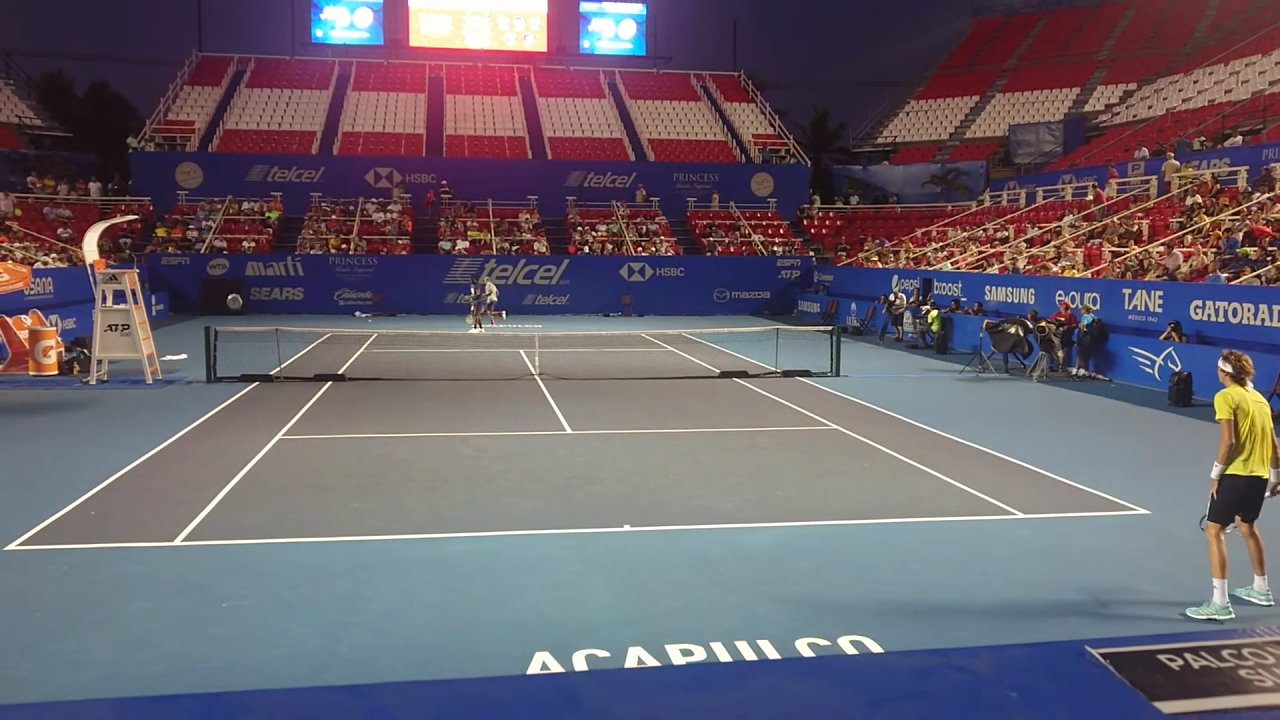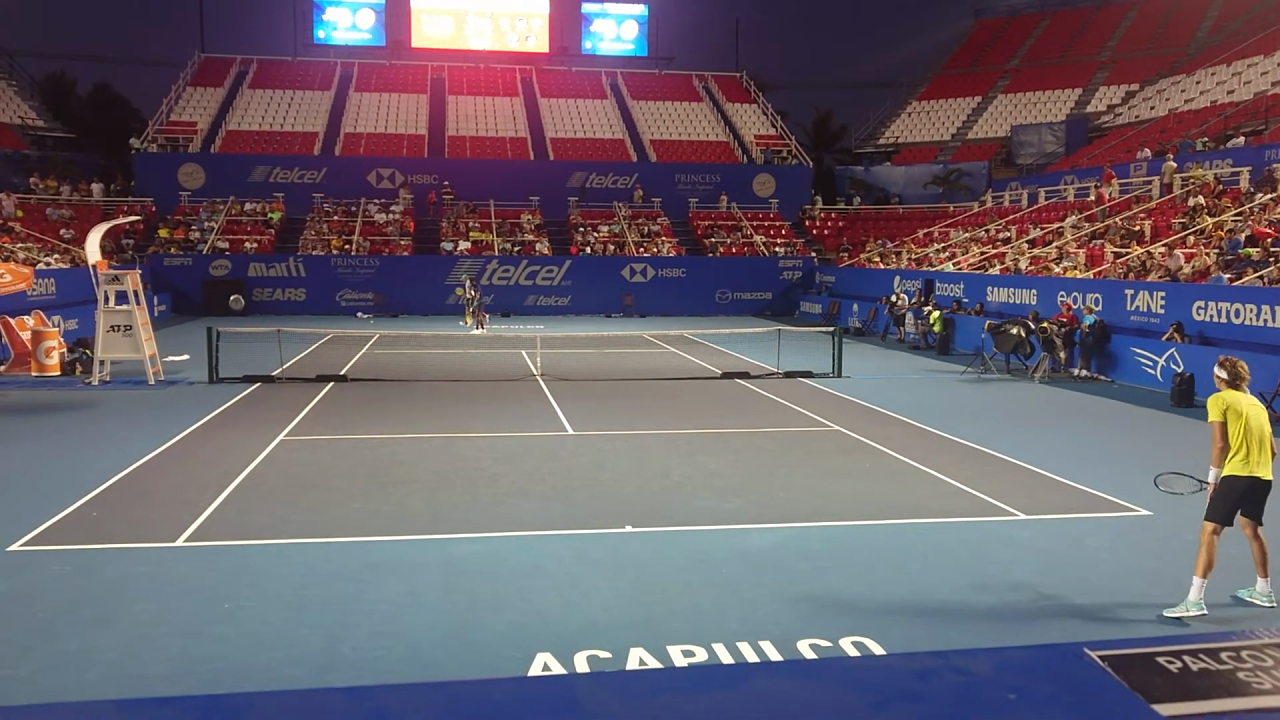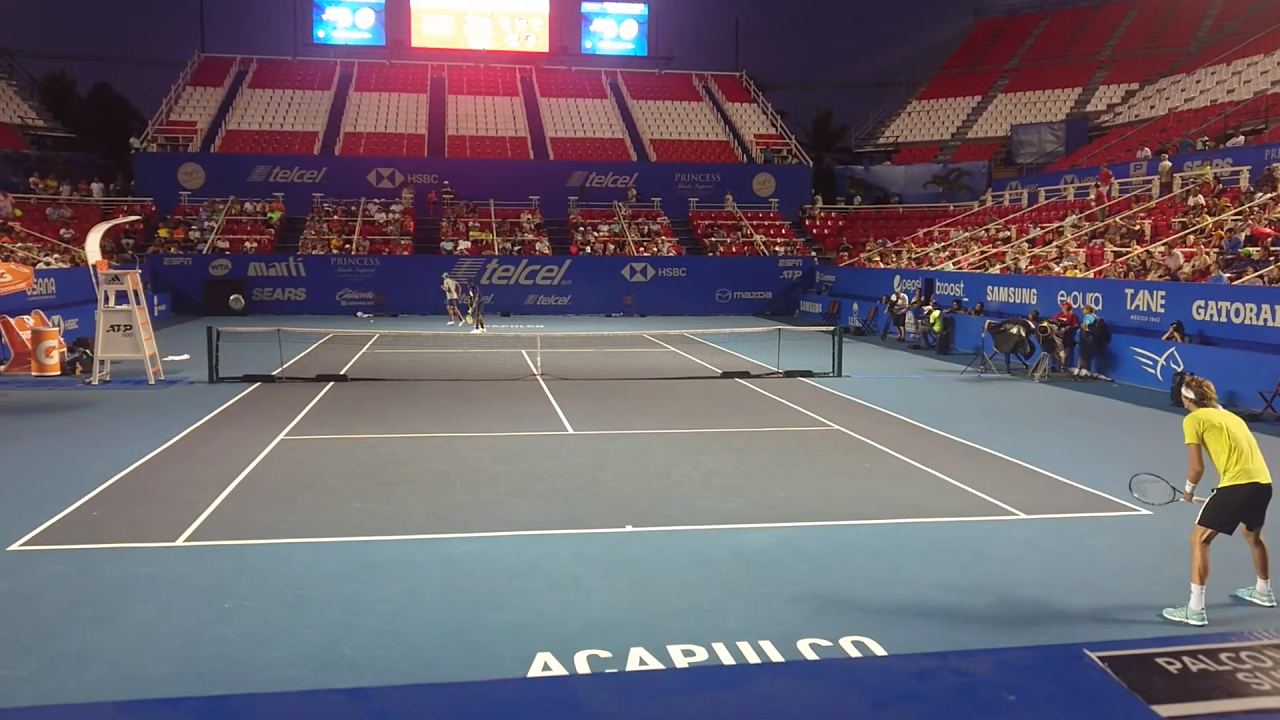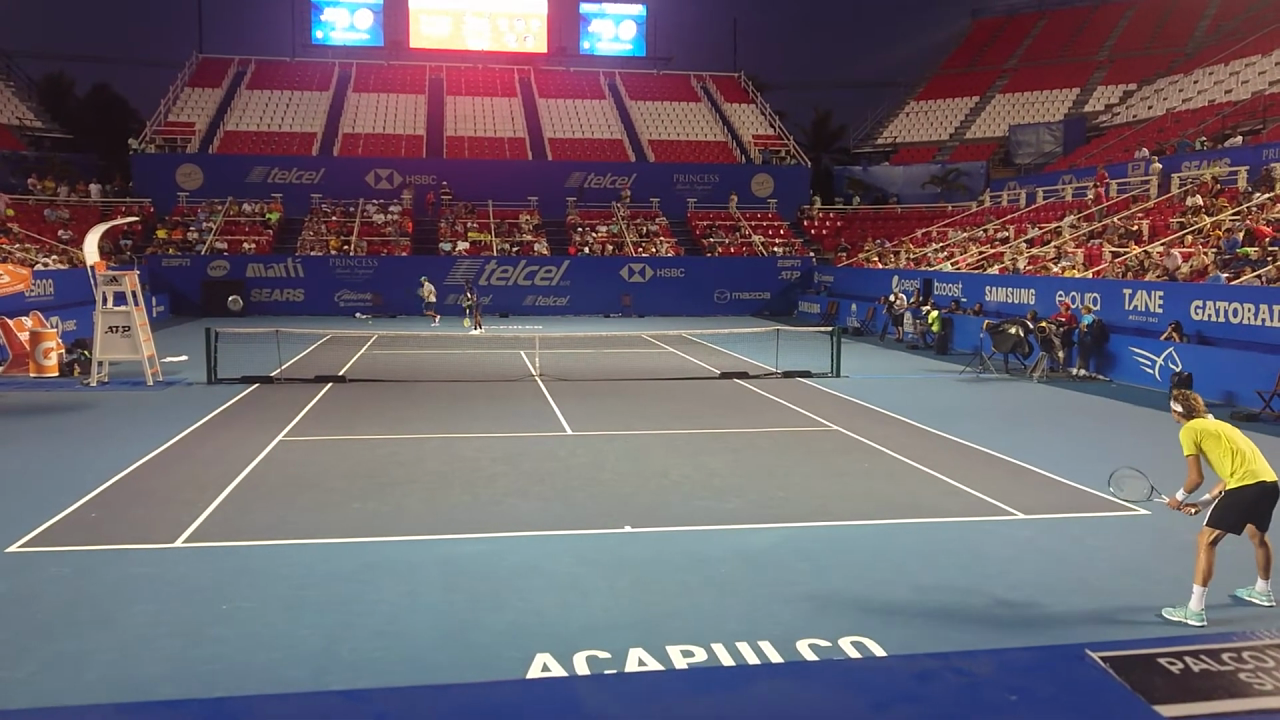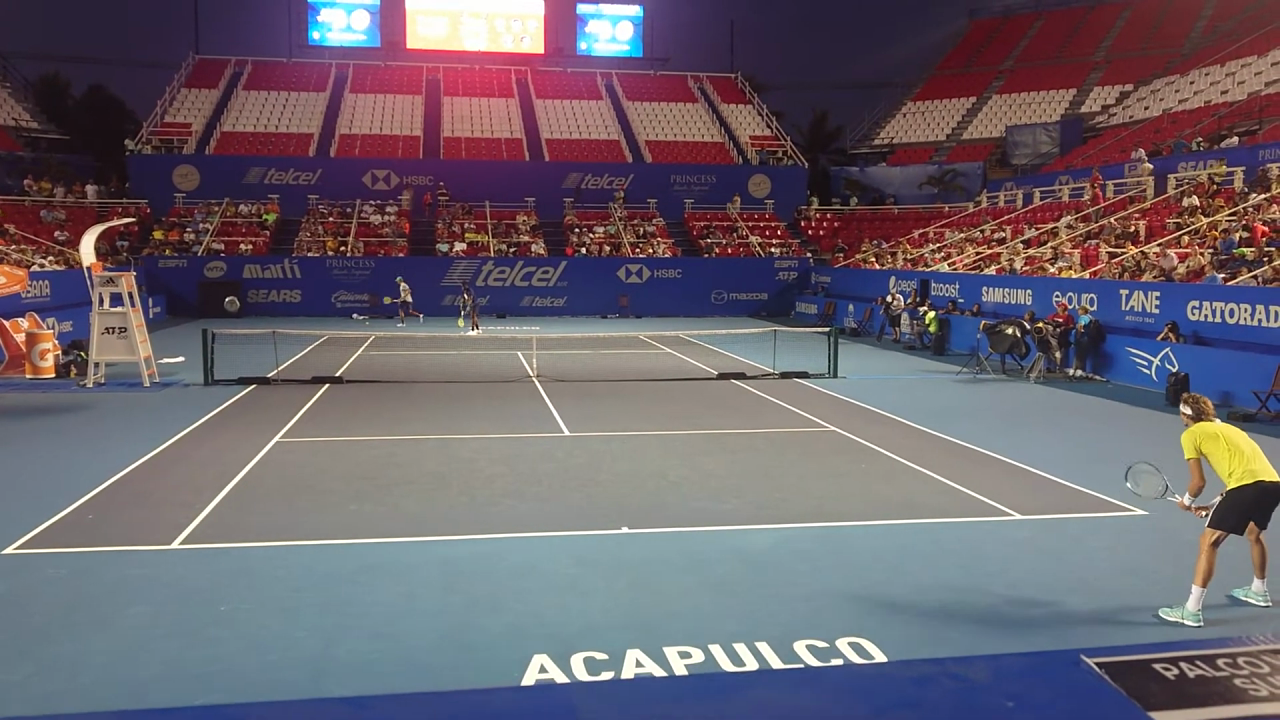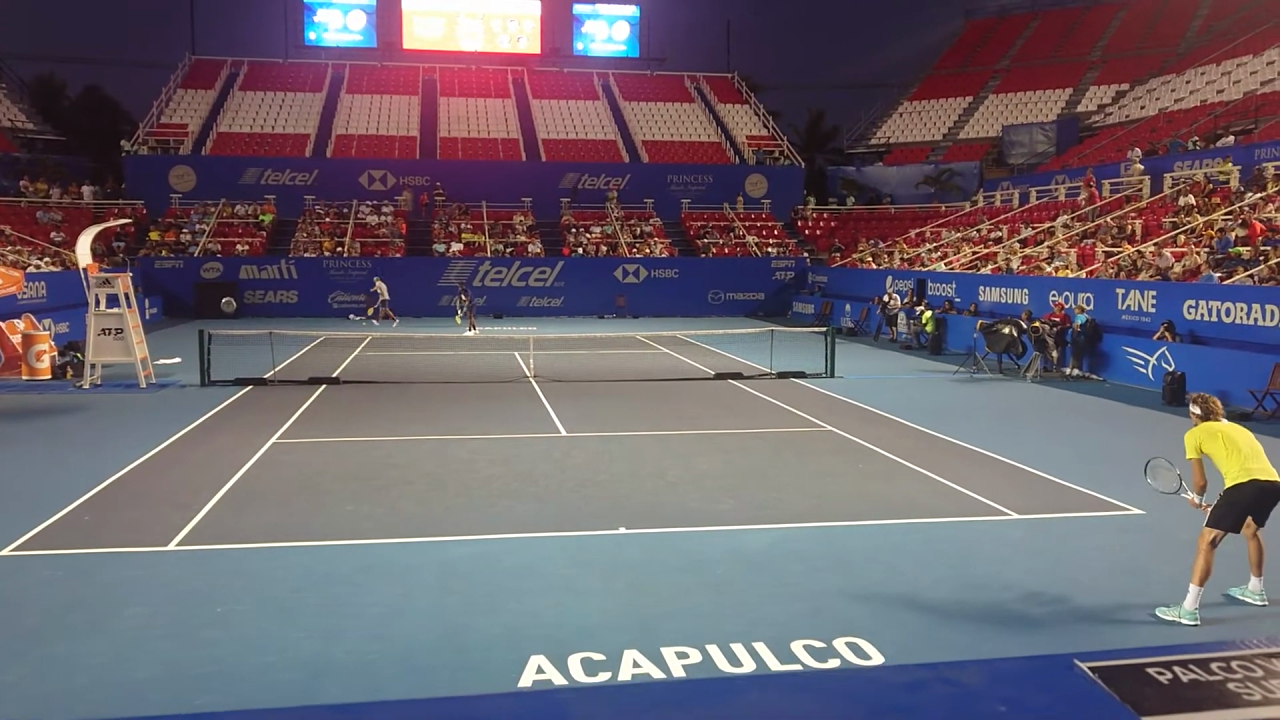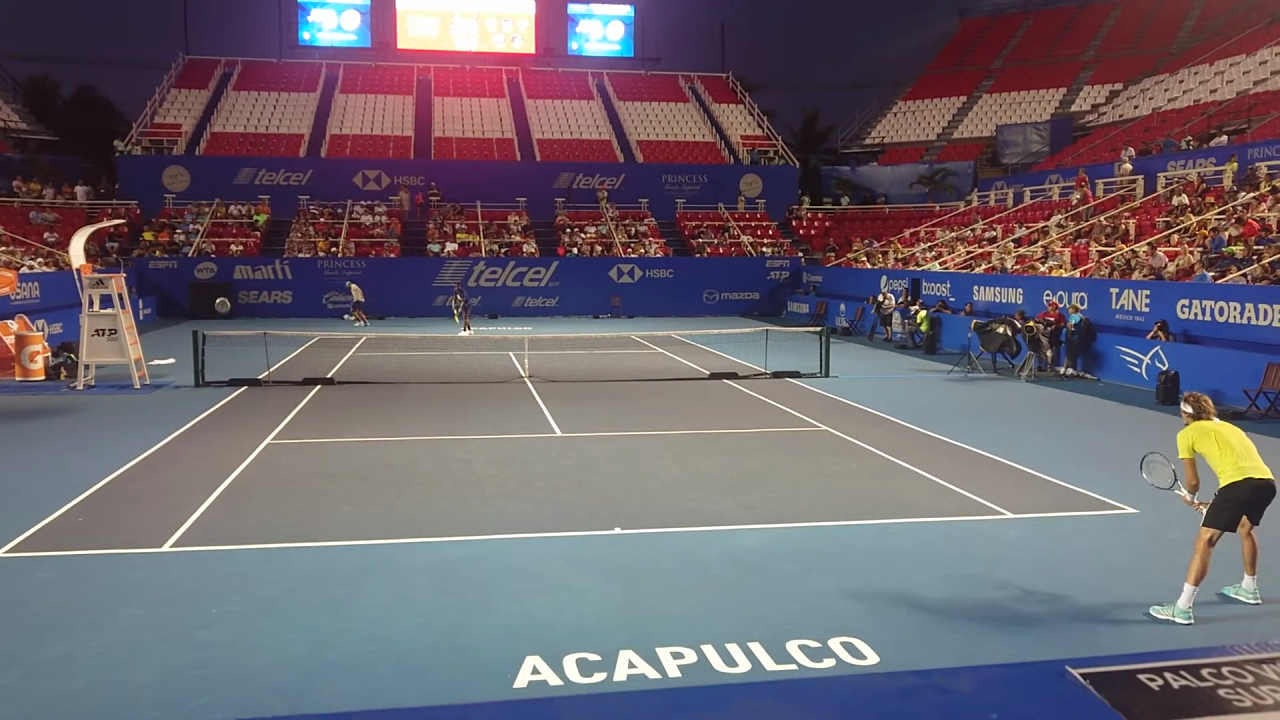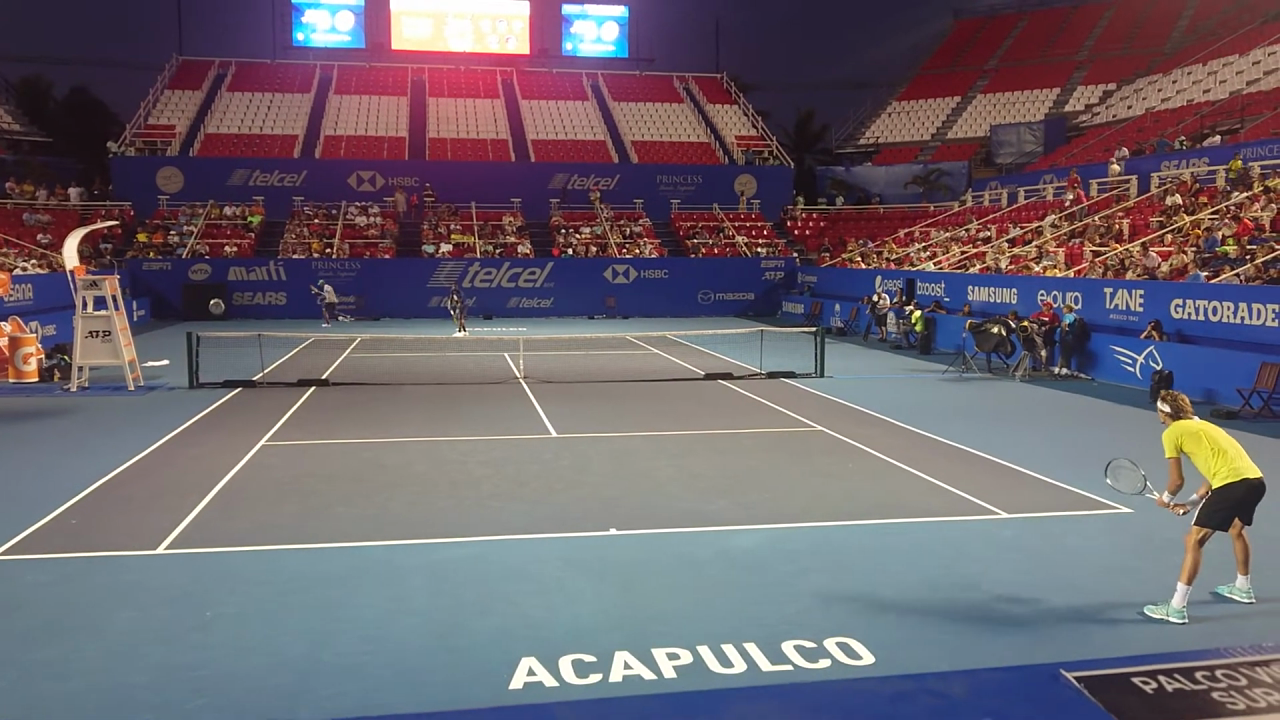
dt=0.3s
person 1, frame 1
left shoulder: (1226, 396)
left elbow: (1228, 441)
left wrist: (1215, 475)
left hip: (1236, 474)
left knee: (1214, 533)
right knee: (1247, 528)
left ankle: (1220, 603)
person 1, frame 2
left shoulder: (1219, 400)
right shoulder: (1257, 403)
left elbow: (1220, 444)
left wrist: (1213, 479)
left hip: (1237, 476)
left knee: (1209, 533)
right knee: (1252, 530)
left ankle: (1194, 601)
person 1, frame 3
left shoulder: (1193, 419)
right shoulder: (1229, 416)
left elbow: (1197, 467)
left wrist: (1189, 490)
right wrist: (1218, 500)
left hip: (1238, 484)
right hip: (1263, 483)
left knee: (1199, 538)
right knee: (1253, 535)
left ankle: (1196, 609)
right ankle: (1264, 591)
person 1, frame 4
left shoulder: (1189, 430)
right shoulder: (1219, 425)
left elbow: (1196, 478)
left wrist: (1179, 498)
right wrist: (1200, 504)
left hip: (1247, 486)
left knee: (1206, 541)
right knee: (1257, 535)
left ankle: (1195, 610)
person 1, frame 5
left shoulder: (1191, 434)
right shoulder: (1228, 429)
left elbow: (1198, 482)
left wrist: (1188, 502)
right wrist: (1216, 506)
left hip: (1248, 486)
left knee: (1208, 542)
right knee: (1253, 533)
left ankle: (1192, 610)
right ankle: (1259, 591)
person 1, frame 6
left shoulder: (1194, 434)
right shoulder: (1238, 429)
left elbow: (1200, 481)
left wrist: (1197, 500)
right wrist: (1225, 506)
left hip: (1244, 486)
left knee: (1207, 542)
right knee: (1251, 530)
left ankle: (1189, 609)
right ankle: (1256, 590)
person 1, frame 7
left shoulder: (1186, 434)
right shoulder: (1228, 427)
left elbow: (1193, 481)
left wrist: (1191, 498)
right wrist: (1217, 505)
left hip: (1239, 484)
right hip: (1266, 482)
left knee: (1204, 542)
right knee: (1245, 528)
left ankle: (1182, 608)
right ankle: (1249, 588)
person 1, frame 8
left shoulder: (1171, 433)
right shoulder: (1204, 426)
left elbow: (1177, 480)
left wrist: (1166, 499)
right wrist: (1189, 503)
left hip: (1232, 485)
right hip: (1255, 481)
left knee: (1194, 541)
right knee: (1236, 529)
left ankle: (1177, 608)
right ankle: (1243, 588)
